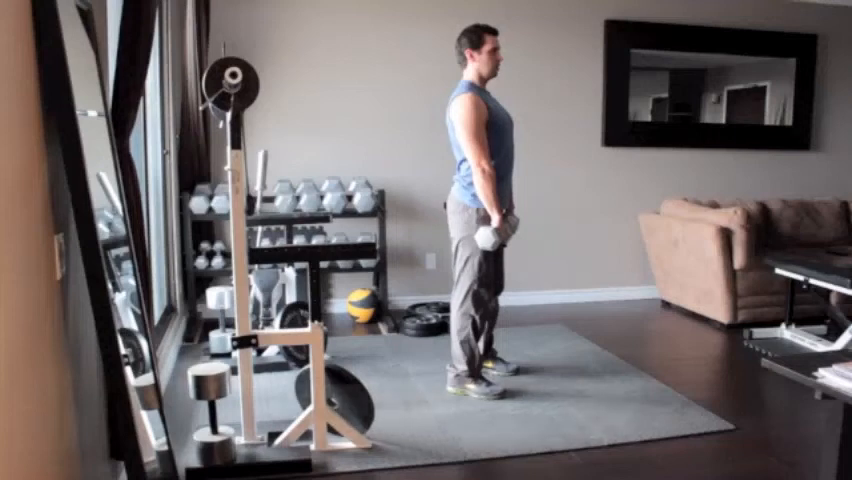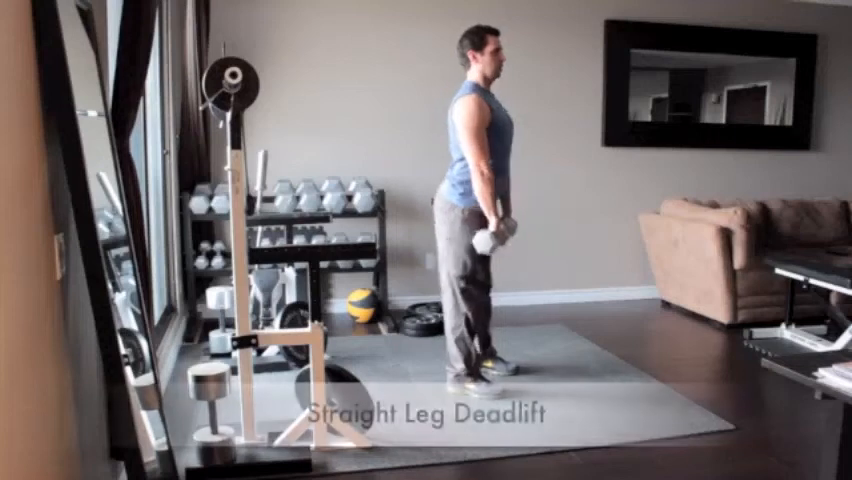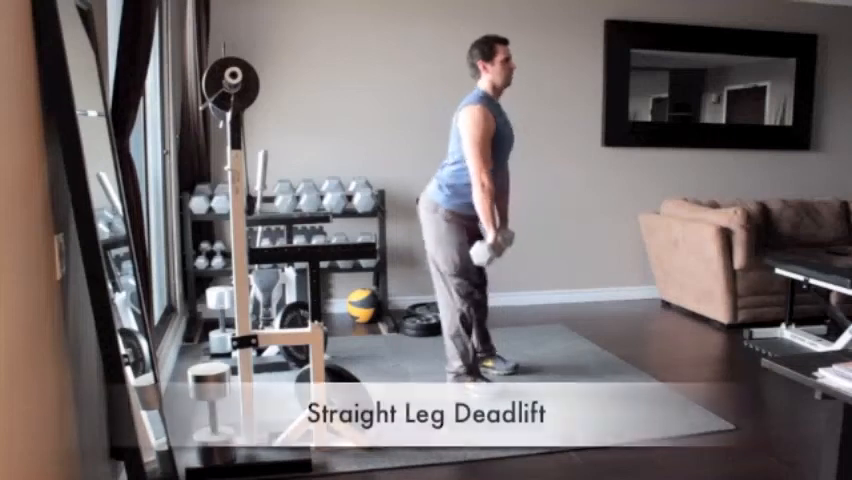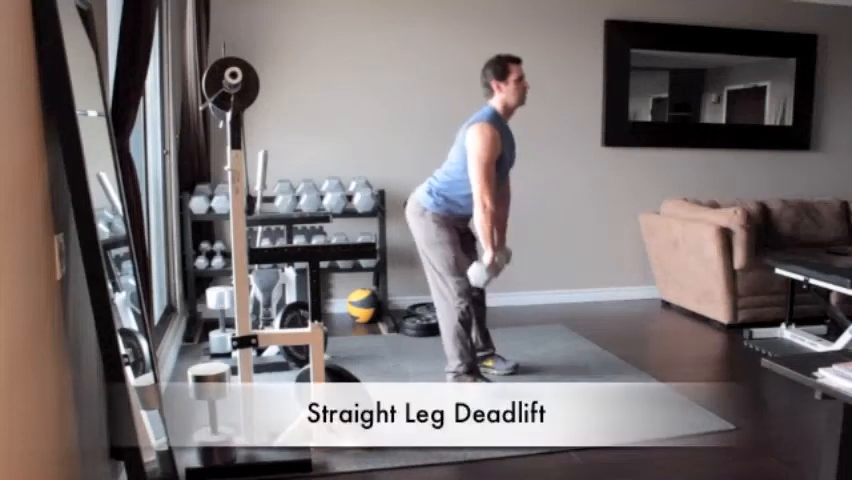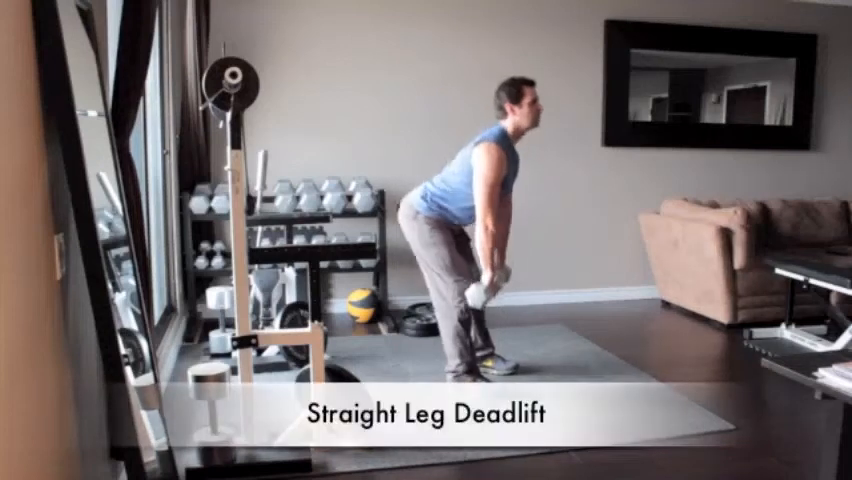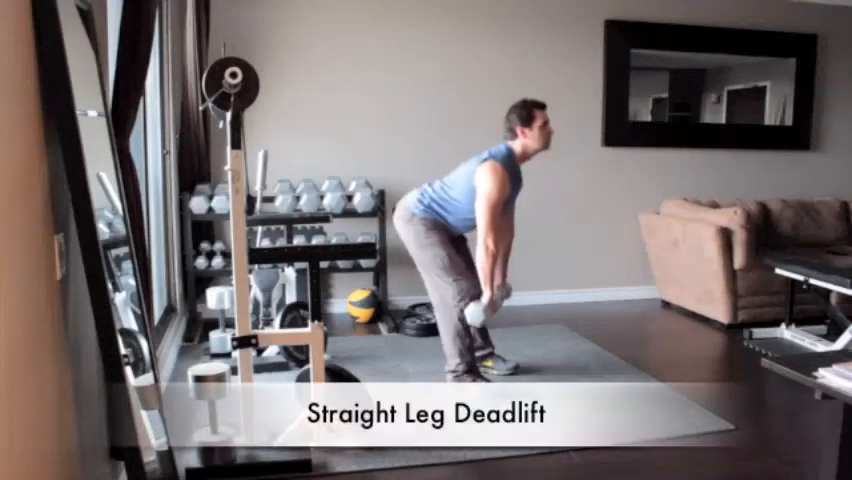
dt=0.2s
person 1, frame 1
left shoulder: (483, 97)
right shoulder: (467, 100)
right elbow: (480, 166)
left wrist: (507, 207)
right wrist: (495, 215)
left hip: (487, 207)
right hip: (474, 209)
left knee: (490, 289)
right knee: (471, 292)
left ankle: (484, 355)
right ankle: (462, 375)
person 1, frame 2
left shoulder: (487, 98)
right shoulder: (471, 102)
left elbow: (499, 163)
right elbow: (480, 169)
left wrist: (506, 210)
right wrist: (492, 218)
left hip: (477, 207)
right hip: (460, 208)
left knee: (480, 287)
right knee: (462, 289)
left ankle: (482, 354)
right ankle: (461, 374)
person 1, frame 3
left shoulder: (494, 108)
right shoulder: (477, 111)
left elbow: (500, 172)
right elbow: (480, 180)
left wrist: (503, 222)
right wrist: (491, 230)
left hip: (465, 211)
right hip: (444, 210)
left knee: (475, 286)
right knee: (457, 290)
left ankle: (482, 354)
right ankle: (461, 373)
person 1, frame 4
left shoulder: (501, 127)
right shoulder: (484, 130)
left elbow: (502, 188)
right elbow: (483, 200)
left wrist: (501, 242)
right wrist: (489, 251)
left hip: (453, 215)
right hip: (431, 213)
left knee: (472, 286)
right knee: (455, 291)
left ankle: (483, 353)
right ankle: (461, 374)
person 1, frame 5
left shoulder: (508, 147)
right shoulder: (492, 150)
left elbow: (503, 208)
right elbow: (486, 221)
left wrist: (500, 260)
right wrist: (489, 270)
left hip: (445, 219)
right hip: (423, 216)
left knee: (472, 286)
right knee: (455, 292)
left ankle: (483, 354)
right ankle: (461, 374)
person 1, frame 6
left shoulder: (512, 166)
right shoulder: (496, 170)
left elbow: (505, 227)
right elbow: (486, 241)
left wrist: (500, 277)
right wrist: (488, 290)
left hip: (442, 221)
right hip: (418, 218)
left knee: (472, 287)
right knee: (456, 292)
left ankle: (482, 354)
right ankle: (461, 374)
